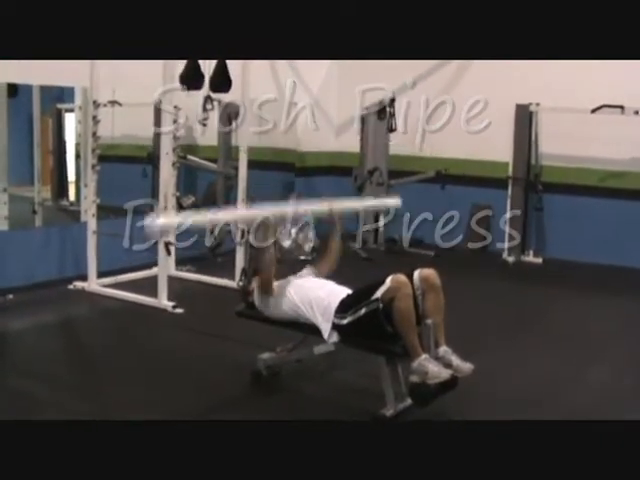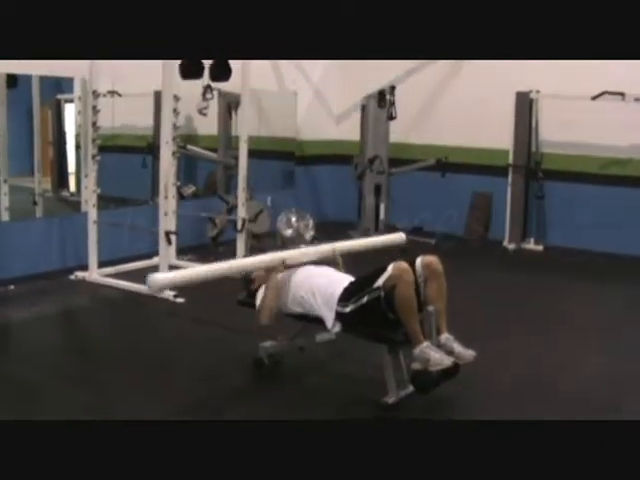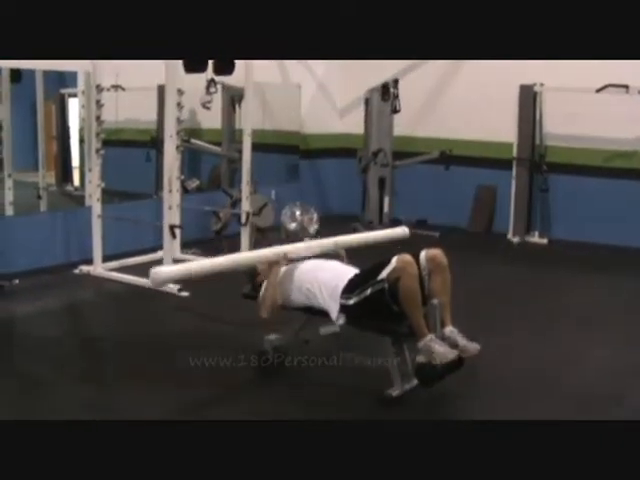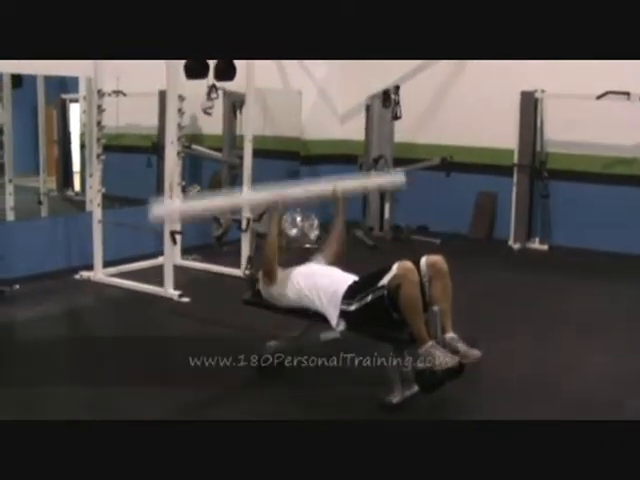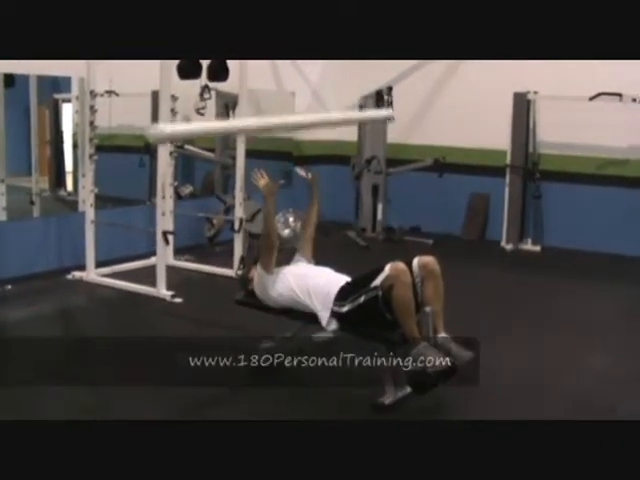
dt=0.2s
person 1, frame 1
left shoulder: (294, 282)
right shoulder: (264, 300)
left elbow: (330, 260)
right elbow: (265, 281)
left wrist: (335, 220)
left hip: (352, 303)
right hip: (340, 318)
left knee: (429, 277)
right knee: (399, 284)
left ankle: (441, 354)
right ankle: (419, 364)
person 1, frame 2
left shoulder: (295, 276)
right shoulder: (266, 292)
right elbow: (264, 320)
left wrist: (336, 257)
right wrist: (274, 274)
left hip: (353, 291)
right hip: (343, 306)
left knee: (431, 263)
right knee: (401, 270)
left ankle: (443, 339)
right ankle: (421, 349)
person 1, frame 3
left shoulder: (297, 272)
right shoulder: (279, 281)
right elbow: (266, 314)
left wrist: (341, 257)
right wrist: (275, 270)
left hip: (357, 282)
right hip: (348, 297)
left knee: (435, 257)
right knee: (404, 262)
left ankle: (448, 332)
right ankle: (426, 342)
person 1, frame 4
left shoulder: (303, 271)
right shoulder: (274, 287)
left elbow: (334, 247)
right elbow: (269, 264)
left wrist: (340, 205)
right wrist: (275, 220)
left hip: (358, 289)
right hip: (347, 303)
left knee: (435, 263)
right knee: (405, 270)
left ankle: (449, 339)
right ankle: (426, 350)
person 1, frame 5
left shoulder: (295, 269)
right shoulder: (266, 286)
left elbow: (308, 235)
right elbow: (269, 245)
left wrist: (315, 190)
right wrist: (269, 197)
left hip: (354, 294)
right hip: (340, 305)
left knee: (428, 264)
right knee: (398, 272)
left ankle: (441, 339)
